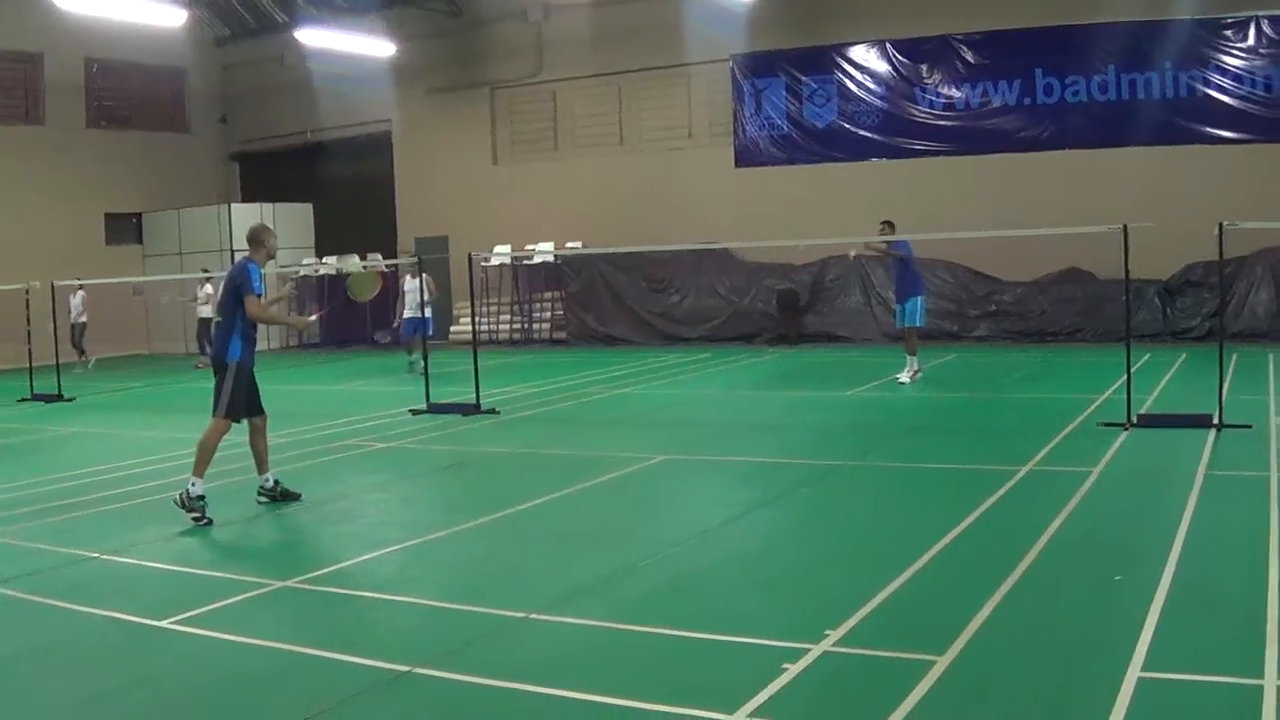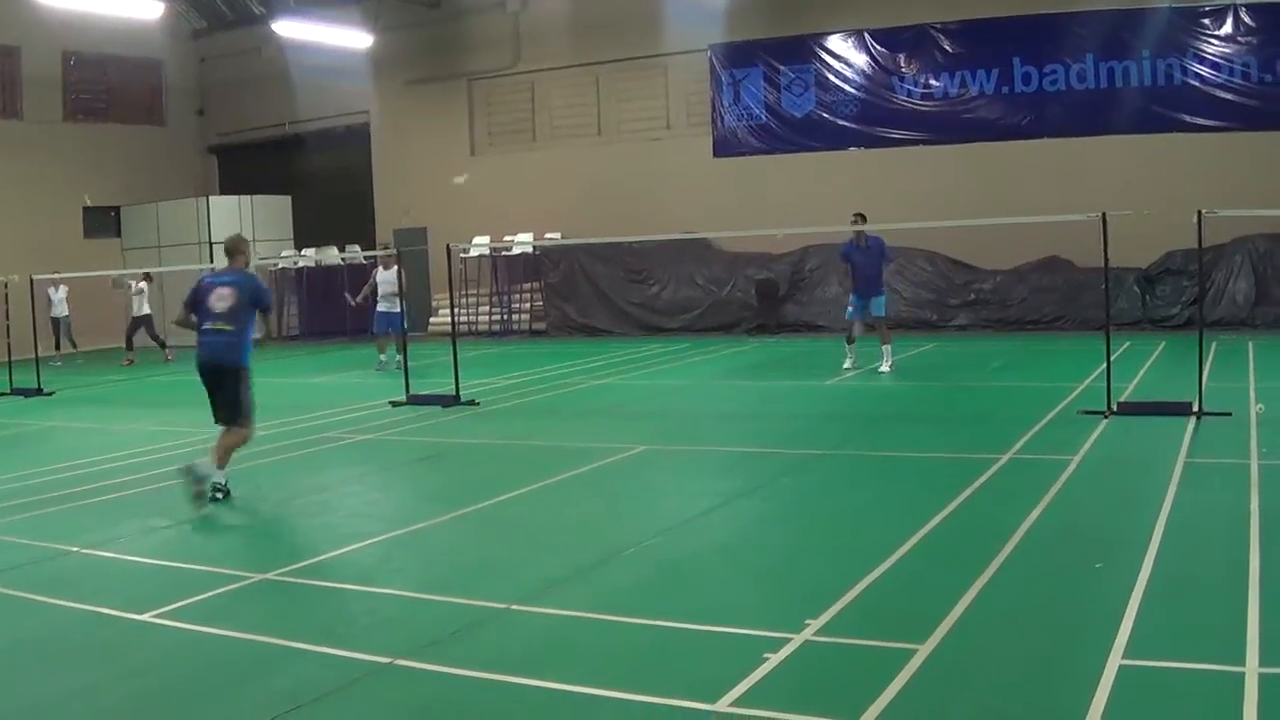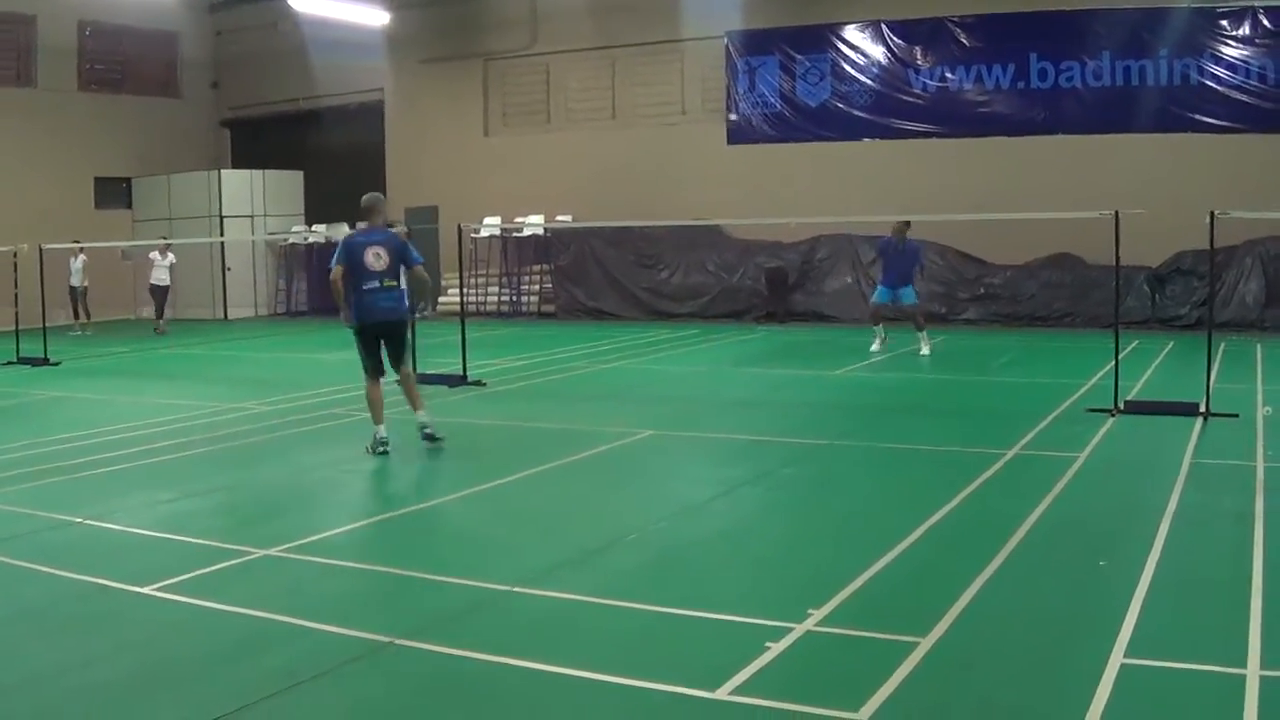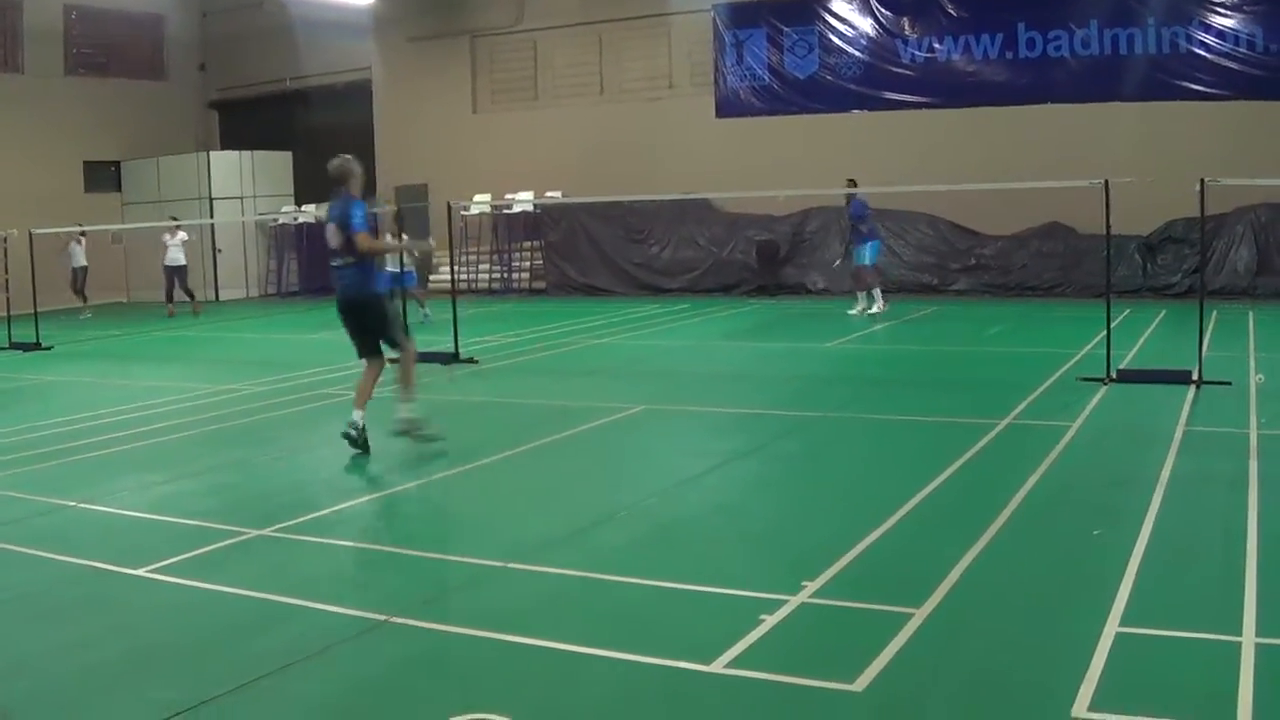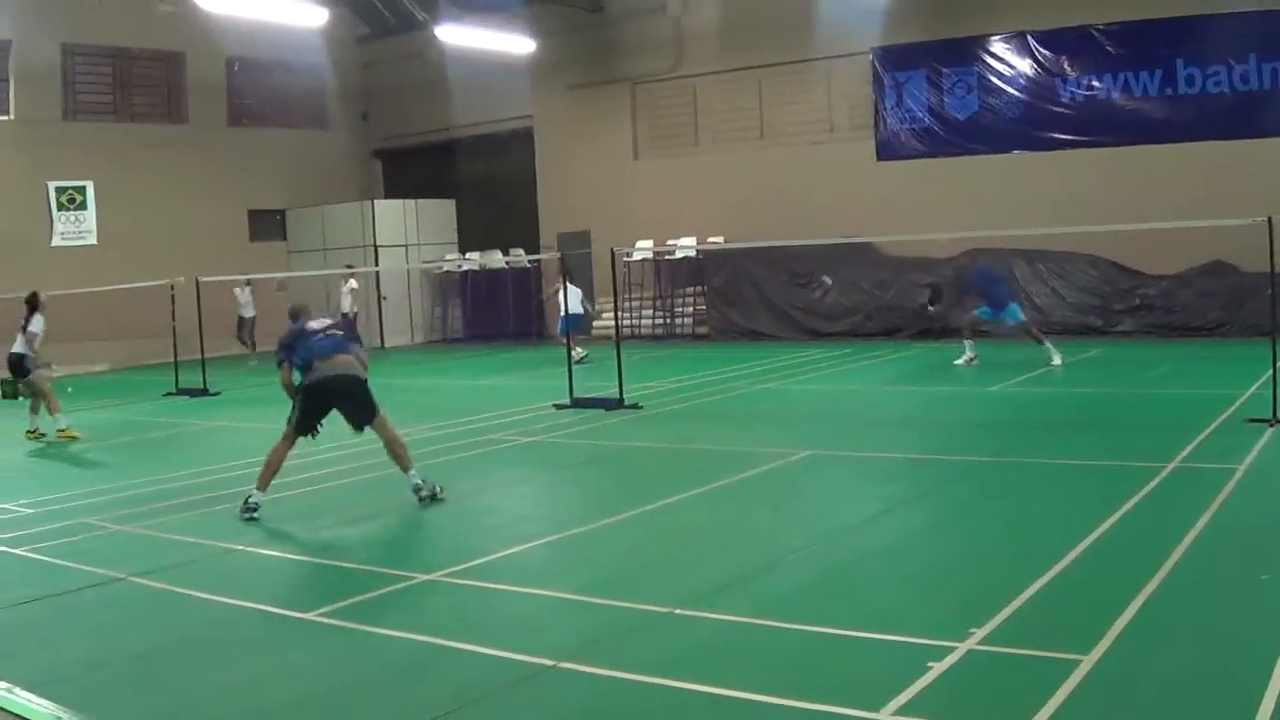
dt=1s
person 1, frame 1
left shoulder: (245, 268)
right shoulder: (249, 268)
right elbow: (253, 312)
left wrist: (277, 298)
right wrist: (291, 321)
left hip: (239, 356)
right hip: (232, 356)
left knee: (258, 419)
right knee: (221, 422)
left ankle: (267, 485)
right ankle: (192, 492)
person 1, frame 2
left shoulder: (204, 282)
right shoulder: (251, 282)
left elbow: (181, 320)
right elbow: (268, 320)
left hip: (206, 359)
right hip: (233, 359)
left knee: (231, 422)
right knee: (242, 427)
left ankle: (216, 480)
right ankle: (201, 467)
person 1, frame 3
left shoulder: (349, 242)
right shoulder: (397, 240)
left elbow: (335, 278)
right elbow: (422, 278)
left wrist: (345, 309)
left hip: (365, 317)
right hip: (396, 314)
left knee: (372, 377)
right knee: (404, 369)
left ankle: (381, 436)
right ankle: (423, 423)
person 1, frame 4
left shoulder: (336, 207)
right shoulder: (353, 205)
right elbow: (363, 243)
right wrist: (396, 247)
left hip: (345, 296)
right hip: (366, 291)
left knee: (373, 362)
right knee: (406, 348)
left ankle: (356, 422)
right ankle: (406, 415)
person 1, frame 5
left shoulder: (288, 337)
right shoulder: (336, 326)
left elbow: (285, 380)
right elbow: (362, 360)
left wrist: (308, 414)
left hip: (316, 382)
right hip: (350, 374)
left knee: (288, 440)
right knee: (382, 426)
left ankle: (255, 499)
right ankle: (415, 484)
